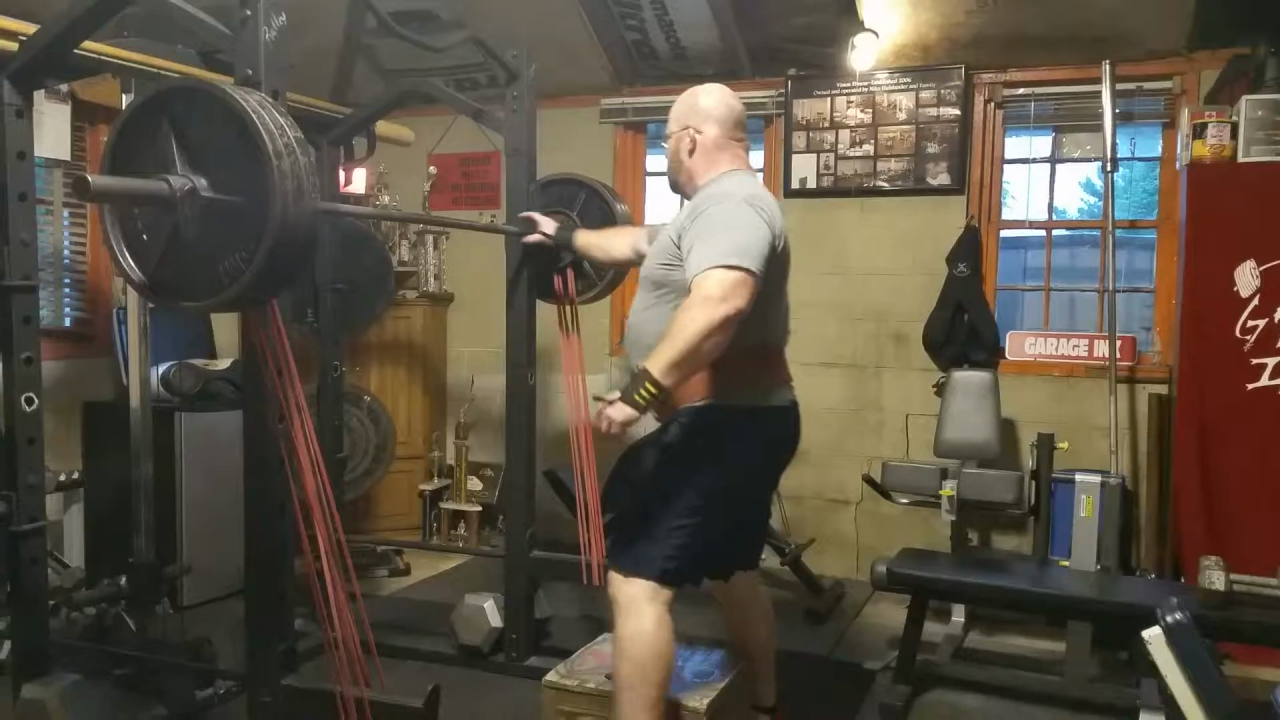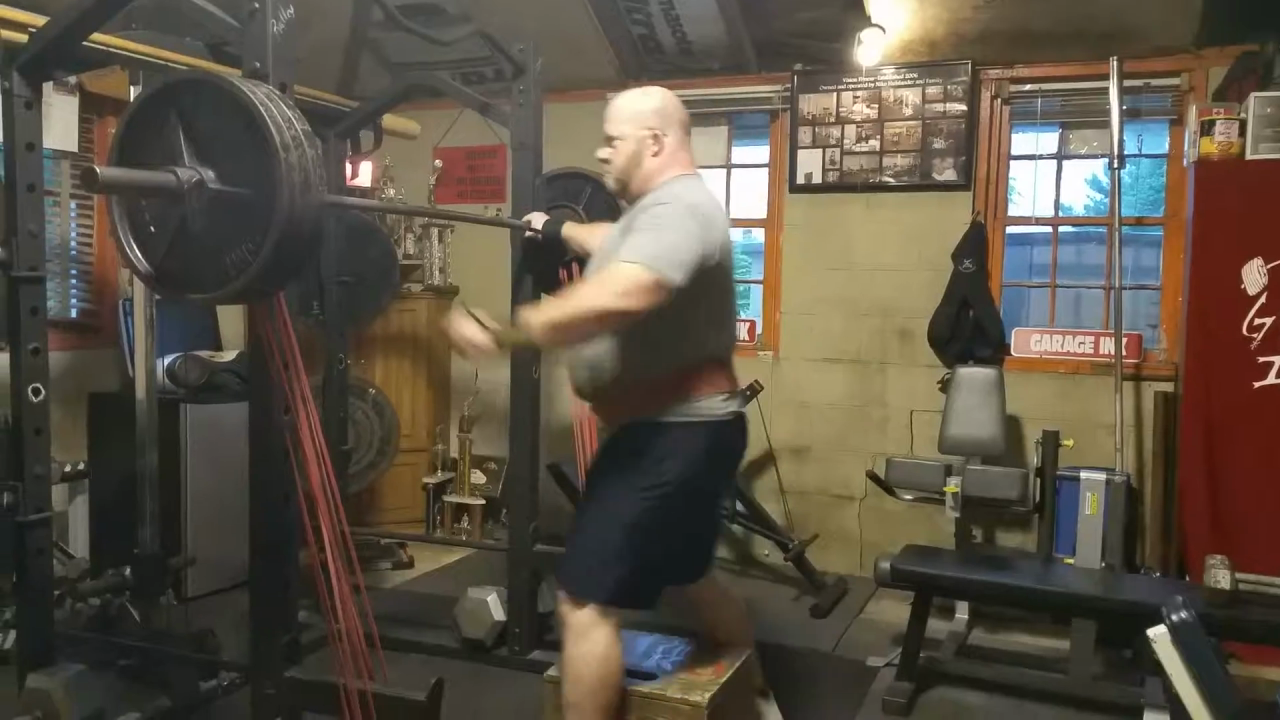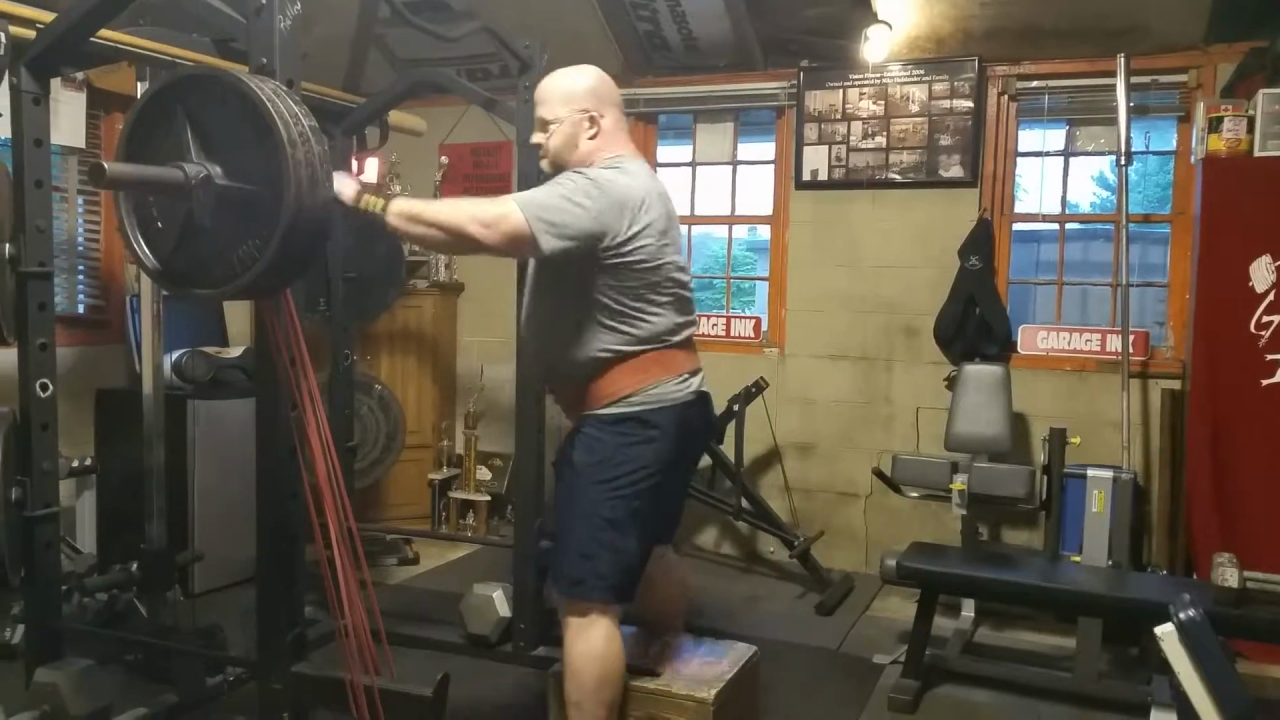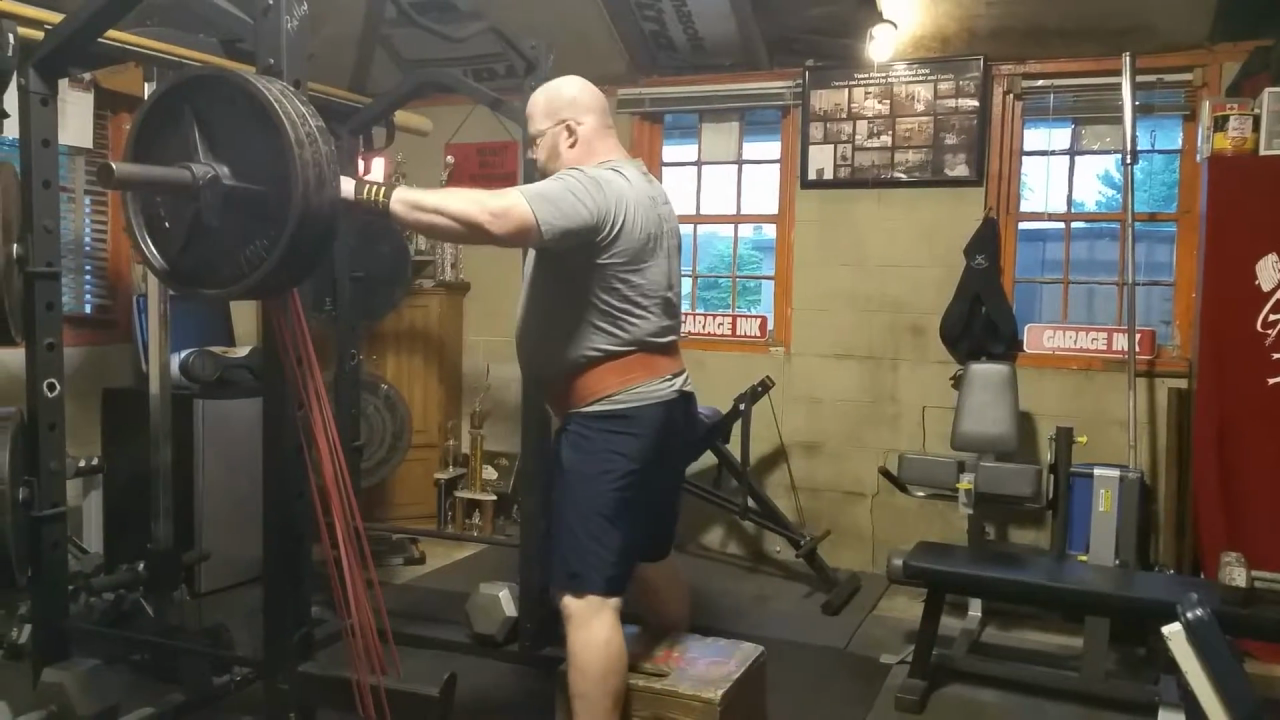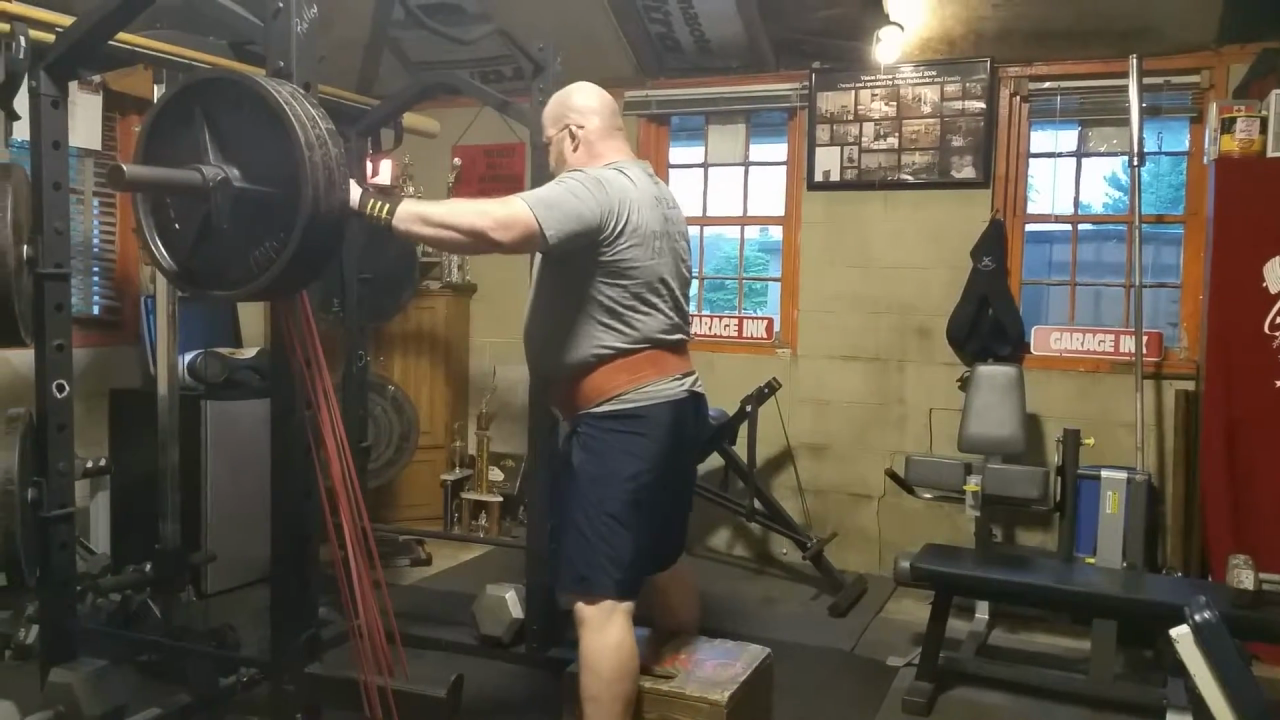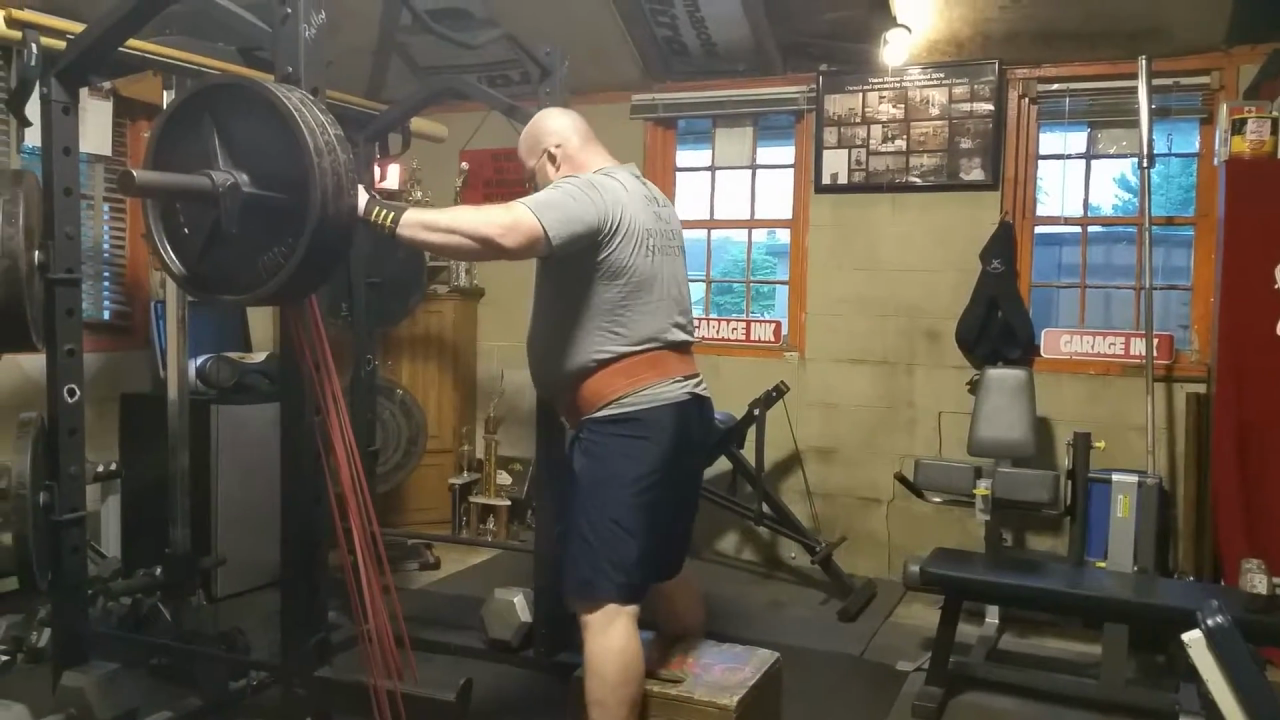
dt=0.3s
person 1, frame 1
left shoulder: (730, 203)
right shoulder: (726, 203)
left elbow: (718, 305)
right elbow: (641, 243)
left wrist: (639, 393)
right wrist: (567, 237)
left hip: (727, 421)
right hip: (749, 418)
left knee: (637, 579)
right knee: (733, 568)
person 1, frame 2
left shoulder: (678, 210)
right shoulder: (666, 208)
left elbow: (620, 295)
right elbow: (610, 245)
left wrist: (504, 329)
right wrist: (554, 228)
left hip: (668, 434)
right hip: (690, 427)
left knee: (588, 603)
right knee: (685, 570)
person 1, frame 3
left shoulder: (600, 193)
right shoulder: (625, 184)
left elbow: (482, 226)
left wrist: (370, 202)
left hip: (633, 418)
right hip: (657, 408)
left knee: (587, 600)
right knee: (636, 544)
person 1, frame 4
left shoulder: (593, 190)
right shoulder: (642, 189)
left elbow: (487, 217)
left wrist: (368, 195)
left hip: (613, 417)
right hip: (657, 403)
left knee: (587, 595)
right knee: (648, 555)
person 1, frame 5
left shoulder: (596, 190)
right shoulder: (652, 192)
left elbow: (493, 226)
left wrist: (371, 205)
left hip: (624, 418)
right hip: (669, 405)
left knee: (599, 599)
right knee: (659, 561)
person 1, frame 6
left shoulder: (589, 195)
right shoulder: (644, 196)
left elbow: (499, 231)
left wrist: (378, 212)
left hip: (629, 421)
right hip: (678, 409)
left knee: (602, 603)
right knee: (662, 570)
